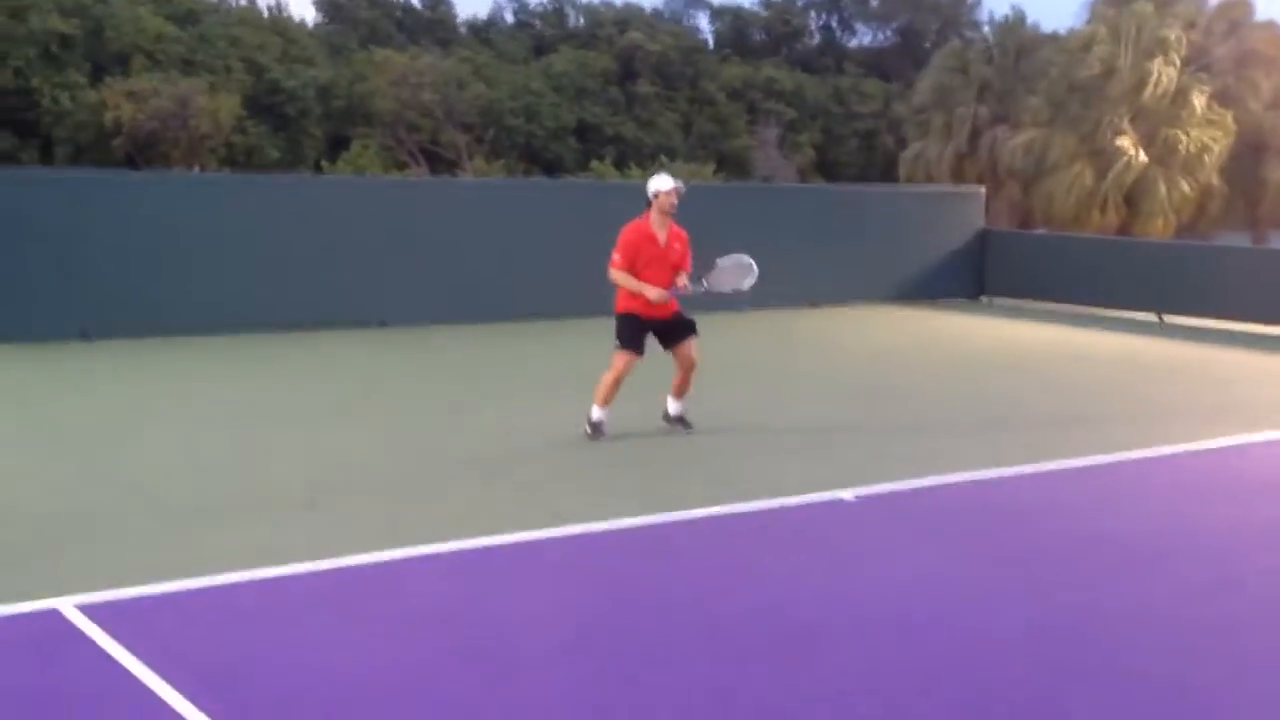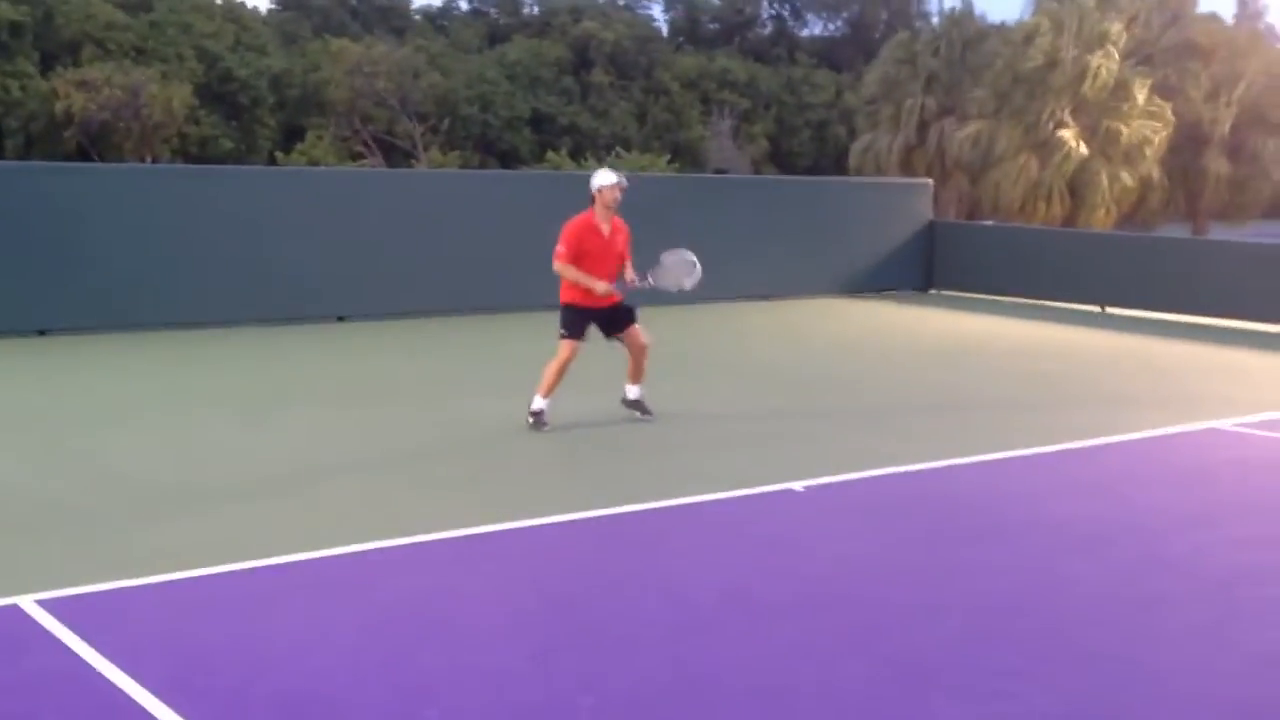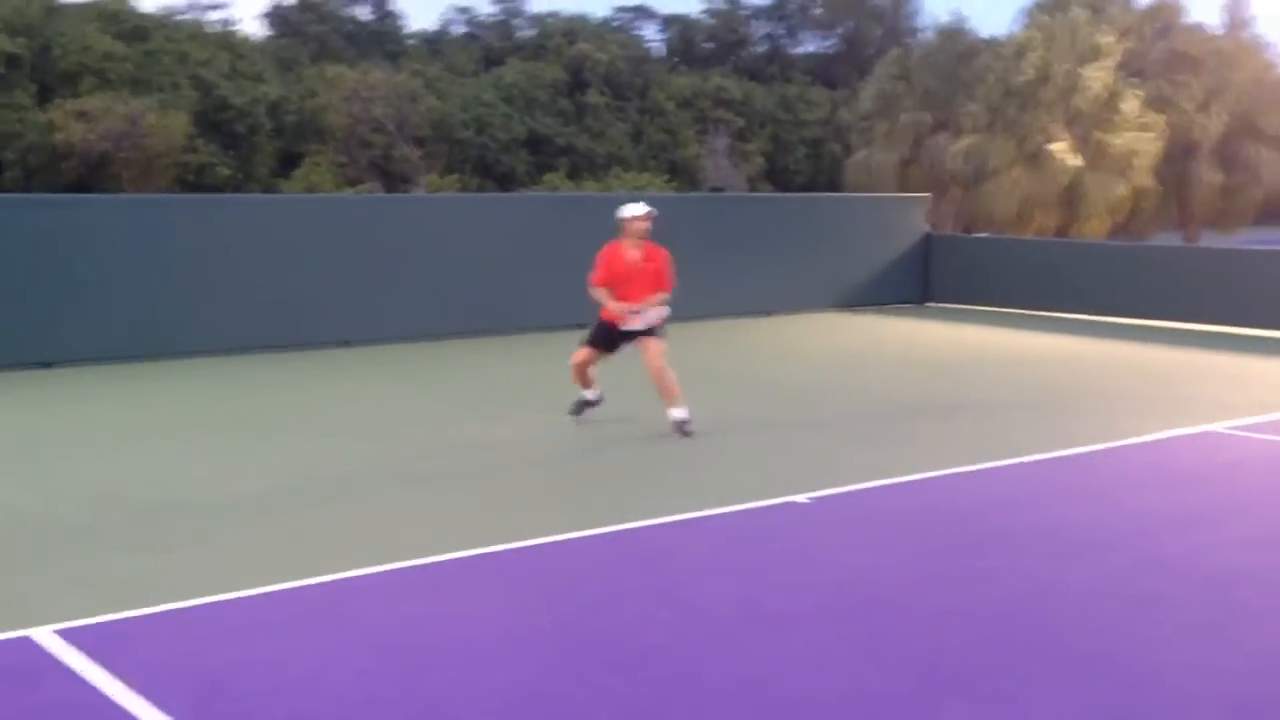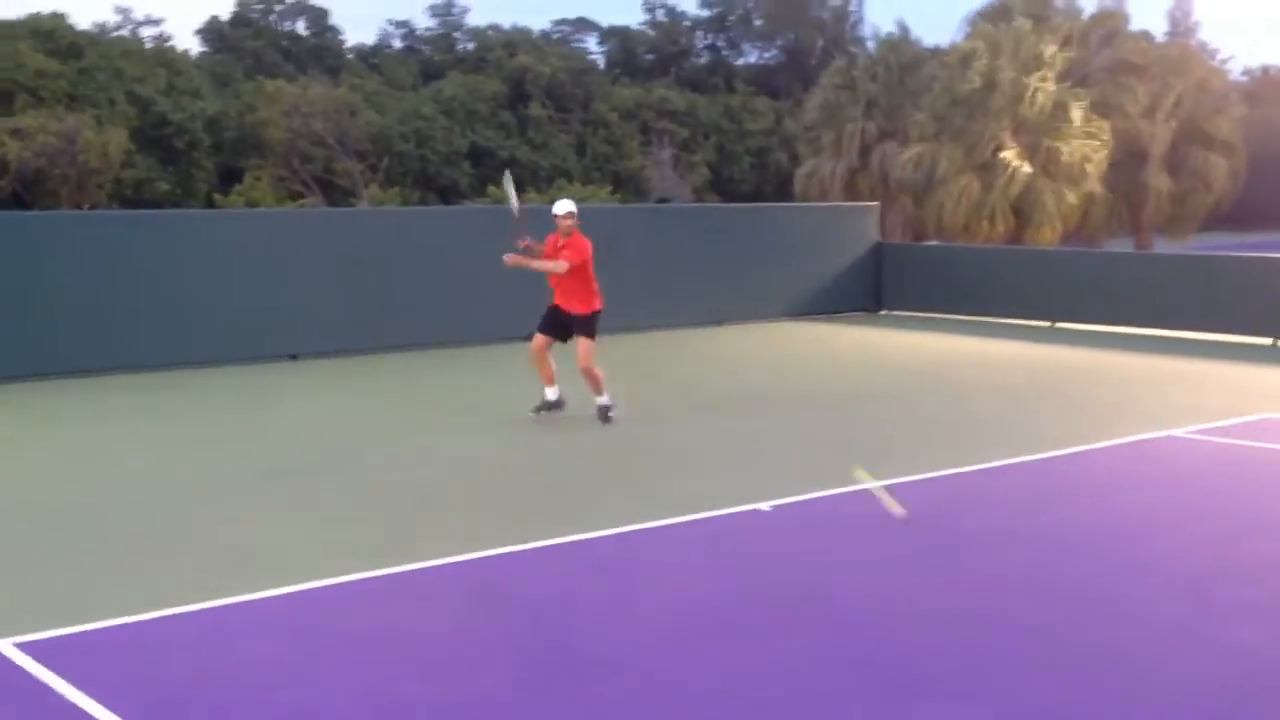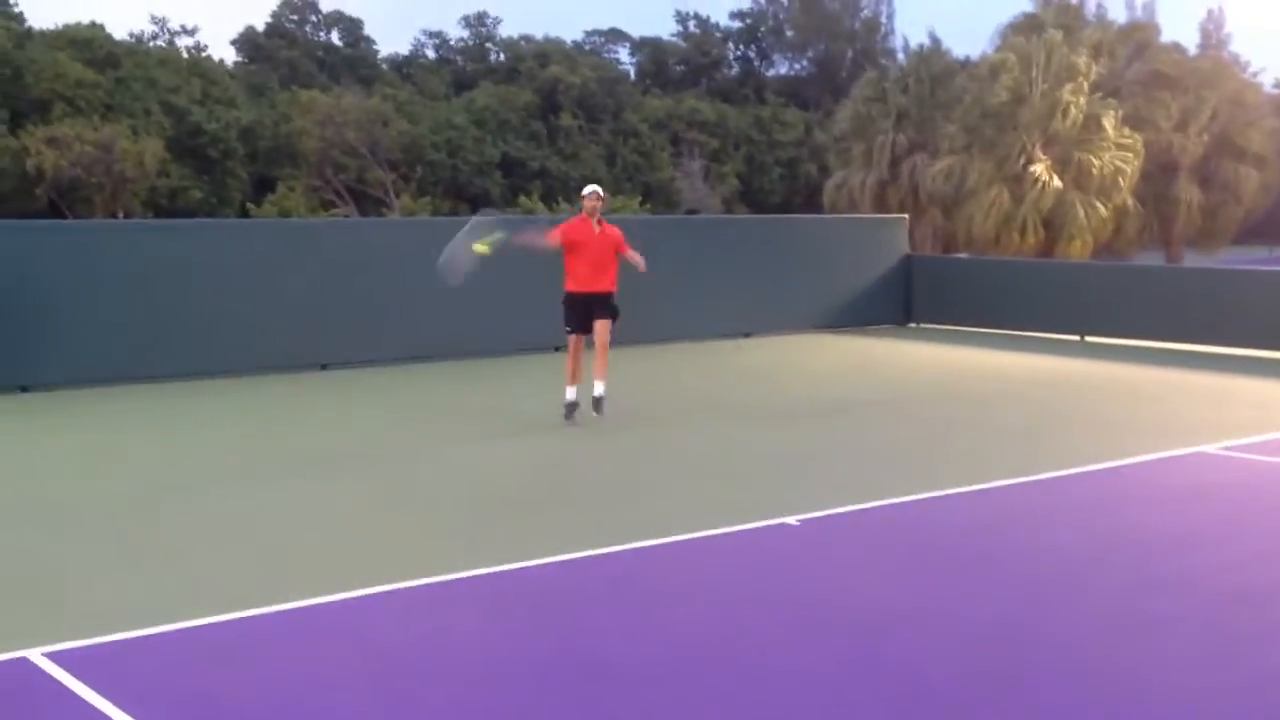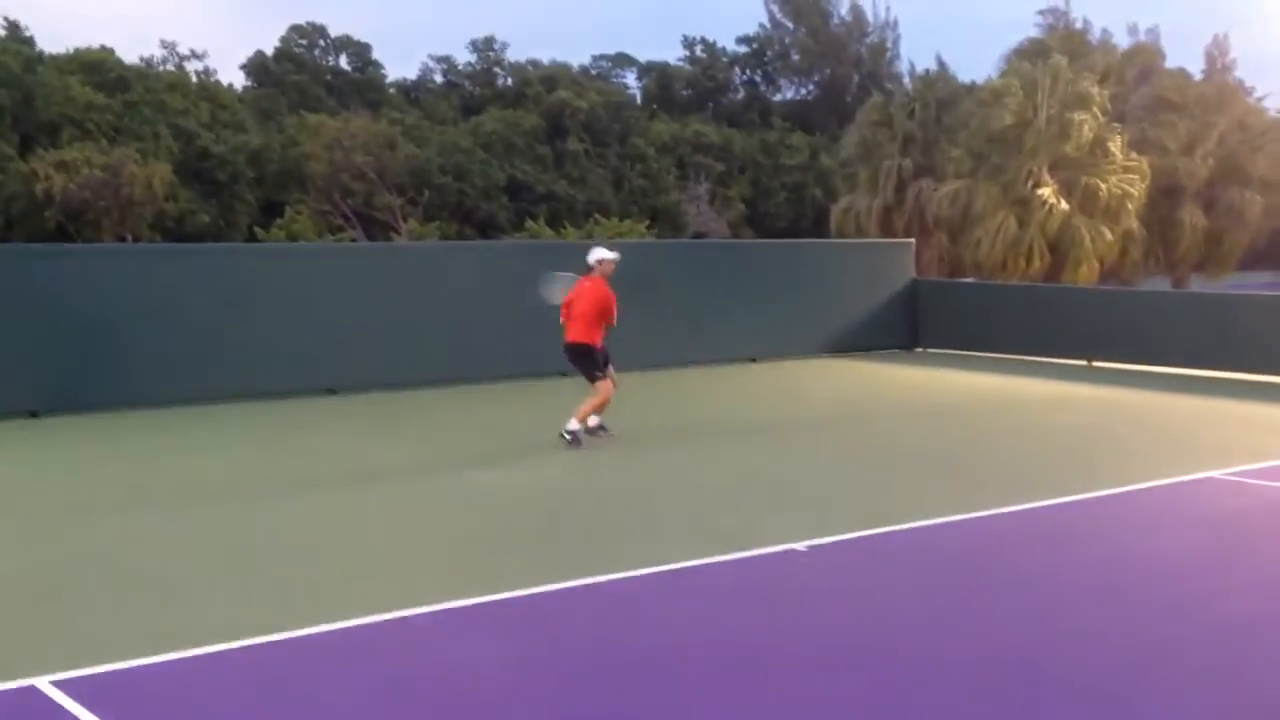
dt=0.4s
person 1, frame 1
left shoulder: (681, 236)
right shoulder: (632, 233)
left elbow: (682, 271)
right elbow: (615, 273)
left wrist: (682, 281)
right wrist: (646, 290)
left hip: (667, 310)
right hip: (634, 310)
left knee: (689, 360)
right knee: (620, 368)
left ankle: (674, 411)
right ankle: (596, 417)
person 1, frame 2
left shoulder: (621, 228)
right shoulder: (577, 226)
right elbow: (559, 265)
left wrist: (628, 274)
right wrist: (593, 283)
left hip: (610, 300)
right hip: (578, 301)
left knee: (641, 345)
right knee: (565, 355)
left ankle: (632, 396)
right ankle: (537, 408)
person 1, frame 3
left shoulder: (659, 256)
right shoulder: (608, 253)
left elbow: (664, 293)
right elbow: (596, 288)
left wrist: (640, 307)
right wrist: (614, 306)
left hip: (644, 318)
right hip: (612, 318)
left knee: (657, 365)
right knee: (578, 362)
left ankle: (679, 416)
right ankle: (591, 395)
person 1, frame 4
left shoulder: (581, 244)
right shoulder: (553, 240)
left elbow: (561, 267)
right elbow: (546, 258)
left wrist: (526, 261)
right wrist: (531, 247)
left hip: (585, 310)
right hip: (561, 305)
left knee: (585, 364)
right knee: (537, 348)
left ankle: (603, 402)
right ankle: (552, 398)
person 1, frame 5
left shoulder: (613, 232)
right shoulder: (571, 227)
left elbow: (625, 251)
right elbow: (552, 240)
left wrist: (636, 259)
right wrist: (550, 240)
left hip: (604, 294)
right hip: (576, 295)
left knee: (602, 343)
right knee: (575, 347)
left ankle: (598, 394)
right ankle: (571, 398)
person 1, frame 6
left shoulder: (581, 287)
right shoulder: (604, 291)
left elbow: (563, 317)
right elbow: (611, 323)
left hip: (590, 344)
right hip: (581, 346)
left knee: (611, 382)
right knee: (605, 393)
left ankle: (593, 423)
right ankle: (571, 428)
